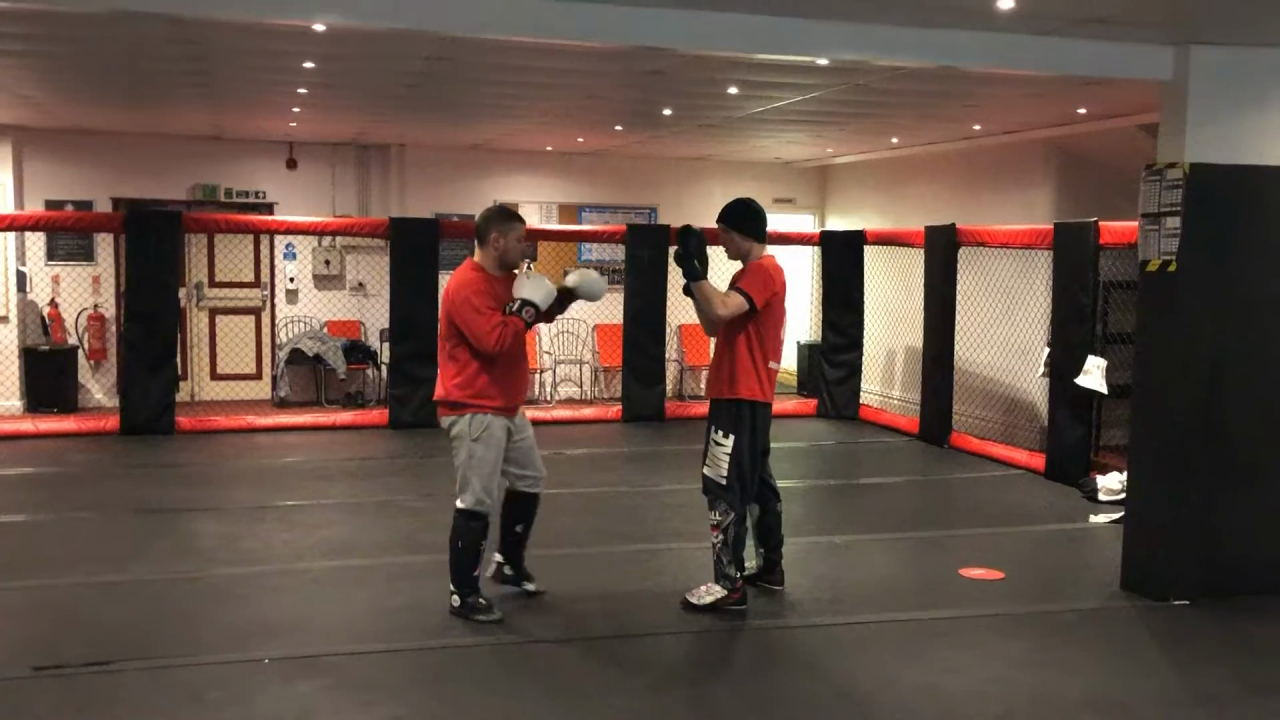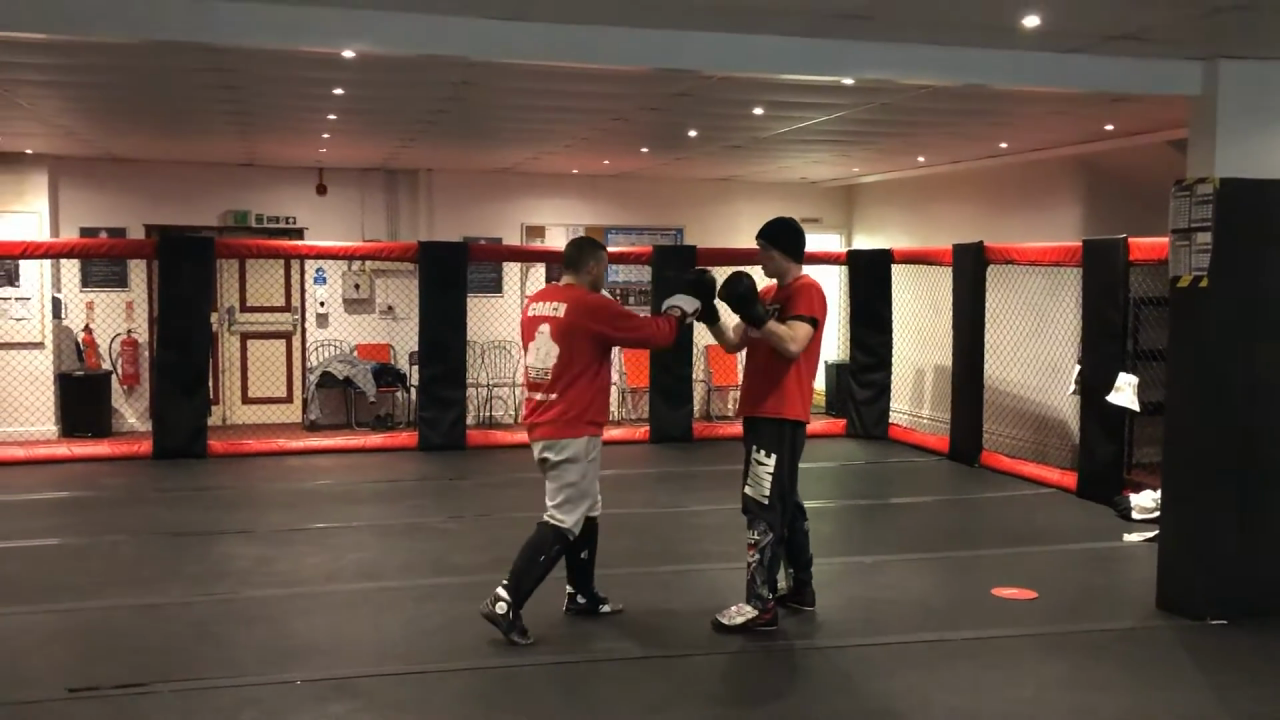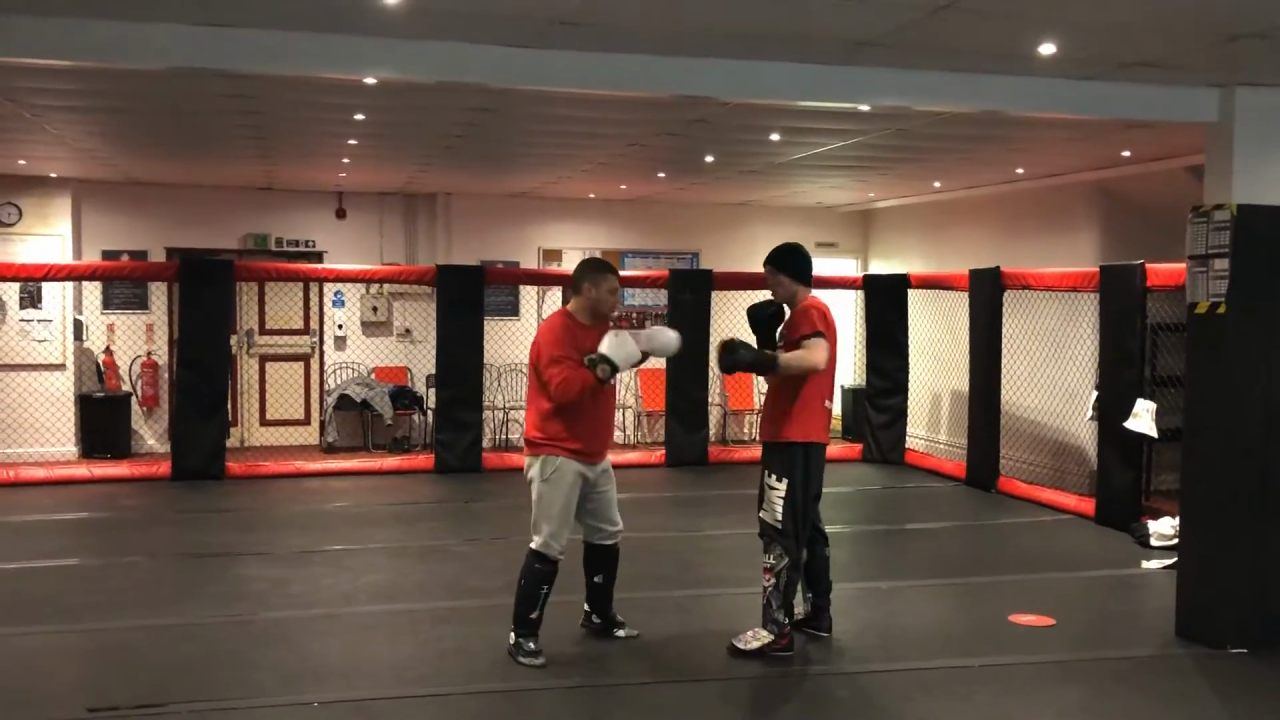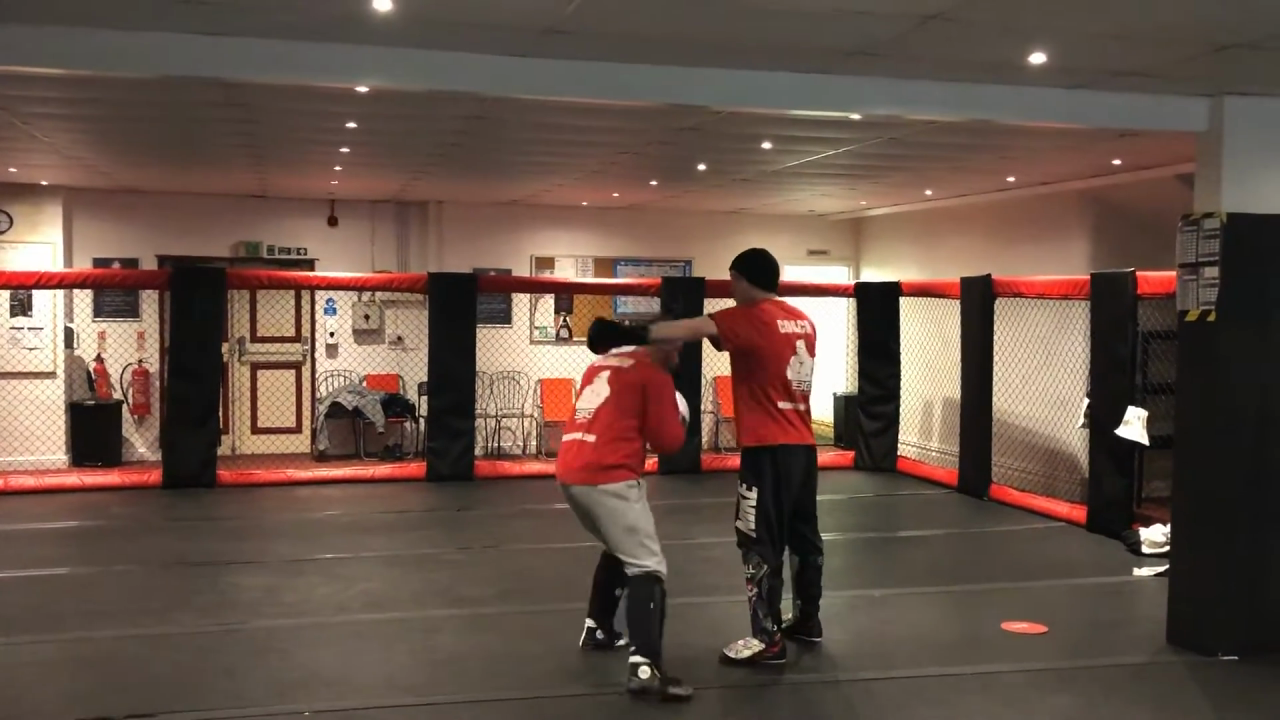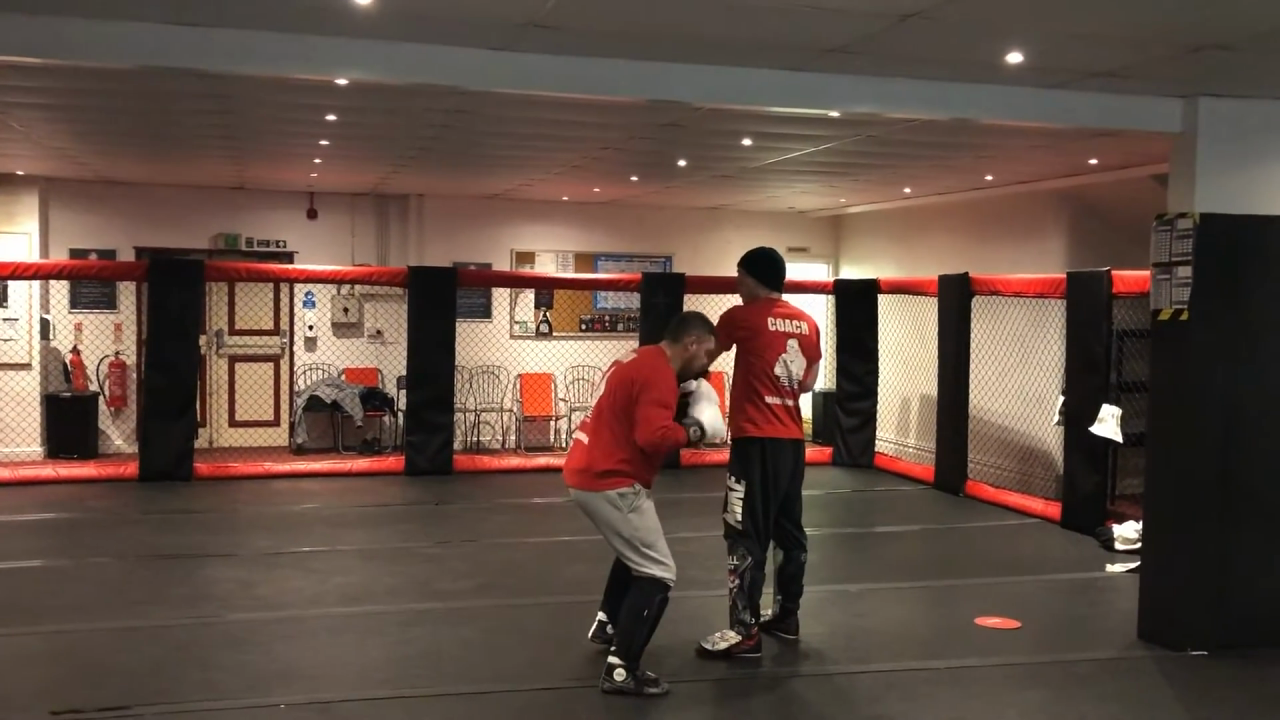
dt=1s
person 1, frame 1
left shoulder: (763, 271)
right shoulder: (748, 273)
left elbow: (721, 310)
right elbow: (714, 326)
left wrist: (693, 269)
right wrist: (695, 281)
left hip: (741, 397)
right hip: (748, 396)
left knee: (723, 486)
right knee: (756, 482)
left ankle: (730, 584)
right ankle: (770, 567)
person 1, frame 2
left shoulder: (807, 291)
right shoulder: (768, 294)
left elbow: (792, 344)
right elbow: (733, 343)
left wrist: (753, 311)
right wrist: (709, 314)
left hip: (781, 415)
right hip: (762, 412)
left knee: (763, 505)
right knee: (783, 501)
left ankle: (761, 604)
right ankle: (800, 587)
person 1, frame 3
left shoulder: (808, 310)
right shoulder: (798, 314)
left elbow: (816, 359)
right elbow: (781, 376)
left wrist: (759, 357)
right wrist: (765, 339)
left hip: (794, 438)
right hip: (801, 437)
left knee: (779, 530)
right knee: (806, 525)
left ankle: (776, 629)
right ankle: (818, 614)
person 1, frame 4
left shoulder: (744, 317)
right shoulder: (805, 322)
left elbow: (690, 328)
left wrist: (630, 333)
left hip: (768, 443)
right hip: (801, 445)
left knee: (759, 541)
right knee: (803, 534)
left ankle: (768, 638)
right ankle: (807, 619)
person 1, frame 5
left shoulder: (741, 318)
right shoulder: (807, 323)
left elbow: (706, 353)
left hip: (756, 441)
right hip: (792, 440)
left knee: (745, 534)
right knee: (789, 529)
left ankle: (744, 631)
right ankle: (786, 615)
person 2, frame 1
left shoulder: (504, 279)
right shoulder: (467, 286)
left elbow: (524, 317)
right elbow: (496, 340)
left wrist: (564, 294)
right wrist: (529, 306)
left hip: (505, 408)
right hip: (475, 411)
left knee: (530, 480)
right knee: (476, 503)
left ankle: (509, 564)
right ankle: (463, 595)
person 2, frame 2
left shoulder: (535, 302)
right shoulder: (591, 307)
right elbow: (653, 334)
right wrist: (678, 312)
left hip: (545, 426)
right hip: (574, 432)
left knee: (585, 513)
right knee: (562, 521)
left ankle: (581, 595)
right ankle: (506, 601)
person 2, frame 3
left shoulder: (603, 327)
right shoulder: (554, 331)
left elbow: (631, 340)
right elbow: (564, 388)
left wrist: (646, 343)
right wrist: (606, 362)
left hip: (595, 457)
right hip: (556, 457)
left knee: (606, 536)
right knee: (548, 548)
left ankle: (599, 616)
right ankle: (522, 634)
person 2, frame 4
left shoulder: (601, 364)
right shoulder: (654, 373)
right elbow: (667, 440)
right wrist: (680, 420)
left hip: (571, 471)
right hip: (609, 478)
left knee: (618, 550)
right knee: (647, 569)
left ankle: (597, 629)
right ankle: (645, 668)
person 2, frame 5
left shoulder: (639, 360)
right shoulder: (658, 373)
right elbow: (654, 436)
left wrist: (679, 409)
right wrist: (692, 431)
left hip: (586, 473)
right hip: (610, 482)
left knee: (635, 552)
right knee: (658, 573)
left ankle: (607, 623)
right ankle: (621, 670)
